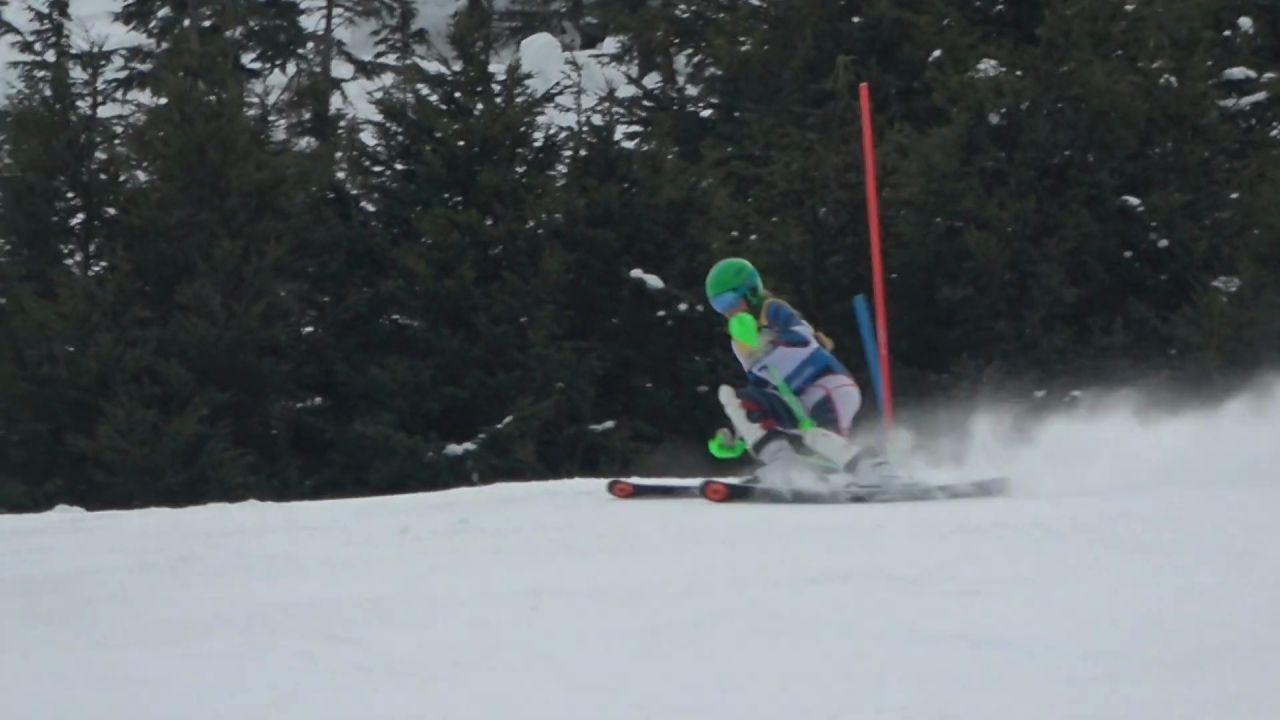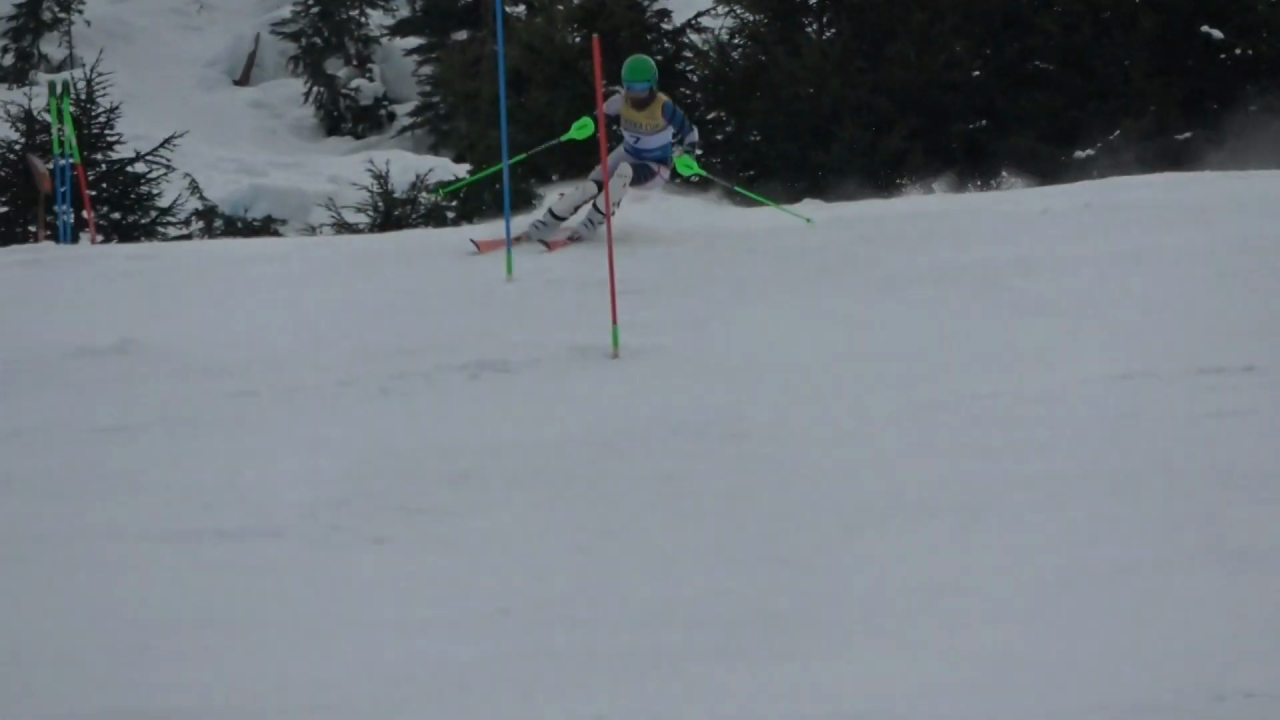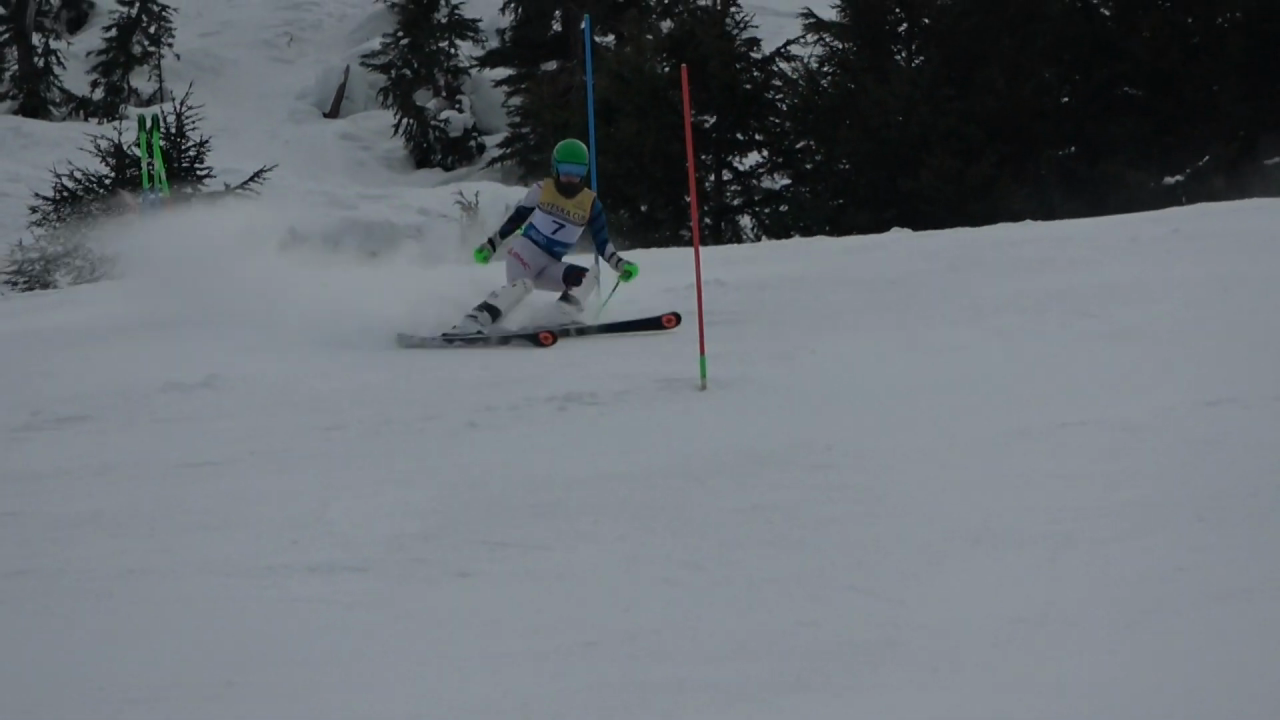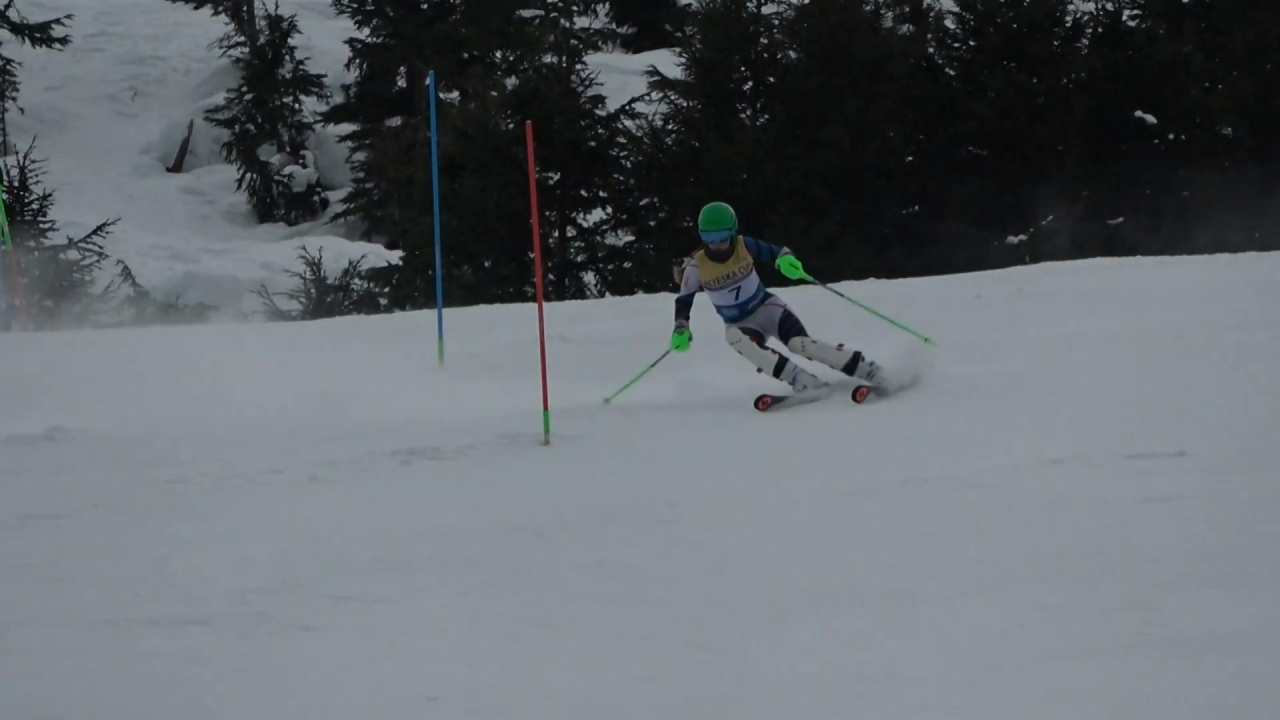
dt=0.7s
person 1, frame 1
left shoulder: (773, 310)
right shoulder: (740, 343)
left elbow: (804, 337)
right elbow: (761, 385)
left wrist: (763, 337)
right wrist: (732, 430)
left hip: (832, 387)
right hip: (802, 399)
left knee: (819, 436)
right knee: (727, 394)
person 1, frame 2
left shoulder: (664, 107)
right shoulder: (621, 101)
left elbow: (690, 131)
left wrist: (686, 156)
left hip: (656, 168)
right hip: (626, 156)
left knee: (624, 171)
right knee: (588, 187)
left ankle: (590, 225)
right ankle: (543, 227)
person 1, frame 3
left shoulder: (591, 204)
right shoulder: (541, 189)
left elbow: (602, 242)
right elbow: (518, 216)
left wrist: (620, 265)
right wrist: (490, 244)
left hip: (548, 265)
right hip: (523, 252)
left knee: (591, 277)
right knee: (523, 285)
left ankle: (559, 320)
right ankle: (470, 325)
person 1, frame 4
left shoulder: (743, 245)
right shoulder: (696, 267)
left elbow: (779, 252)
right elbow: (683, 303)
left wrist: (785, 260)
right wrist: (681, 331)
left hip: (768, 307)
right hip: (740, 324)
left knee: (800, 343)
right knee: (735, 336)
left ankle: (868, 371)
right ankle: (801, 379)
